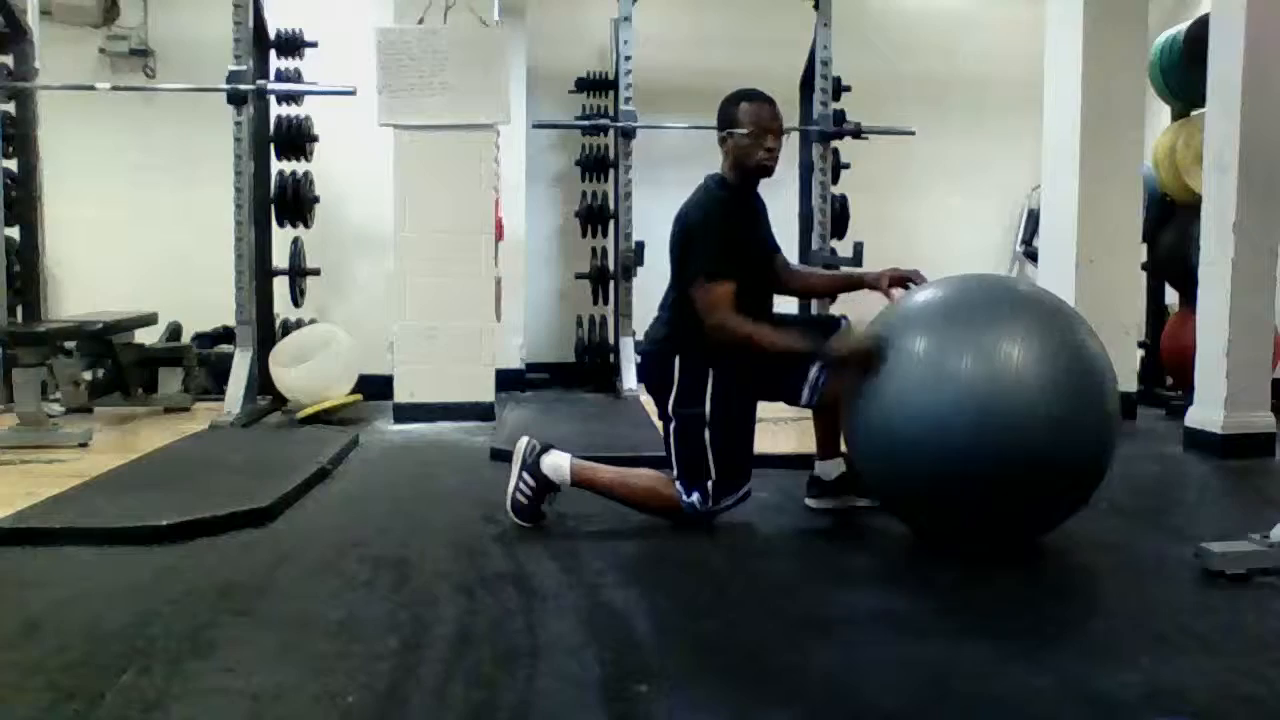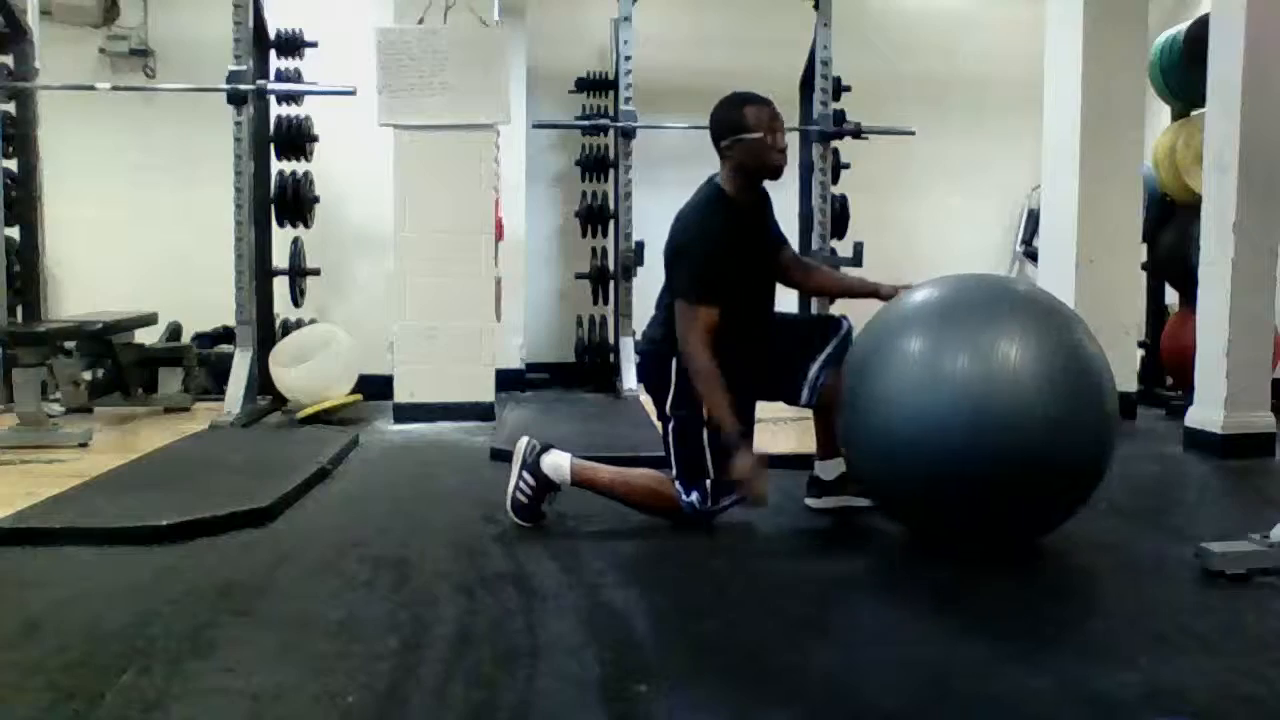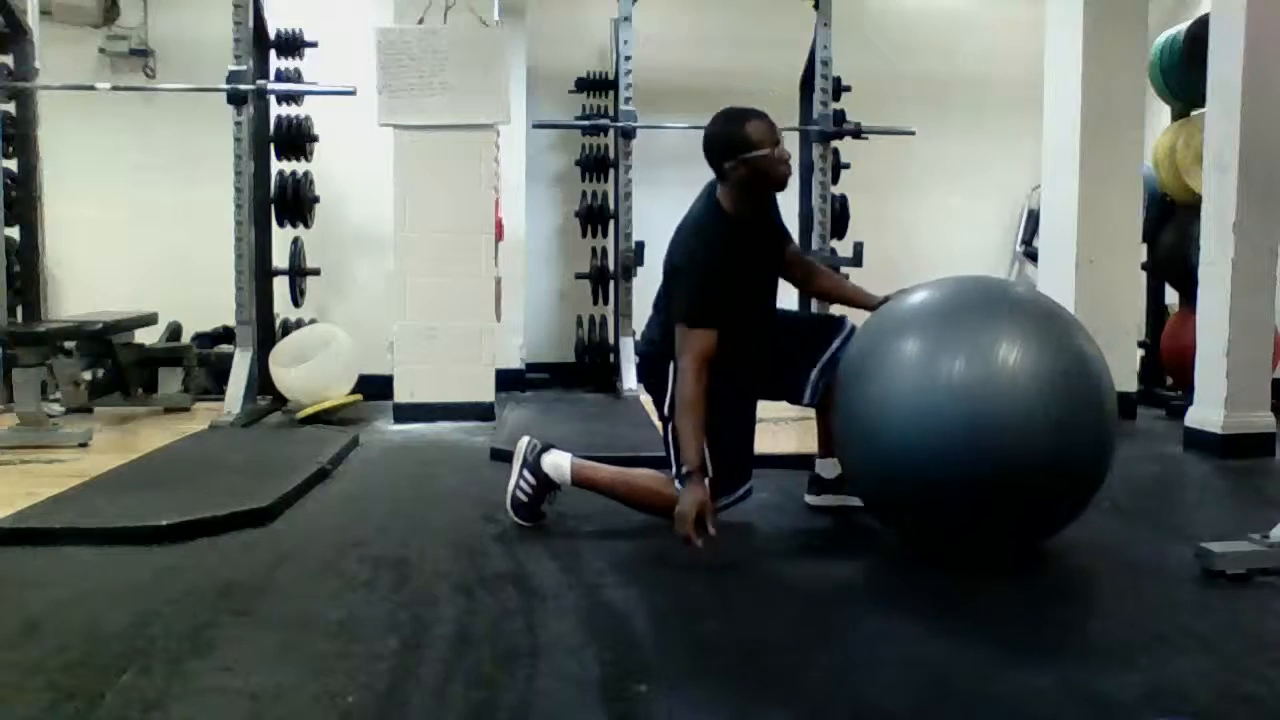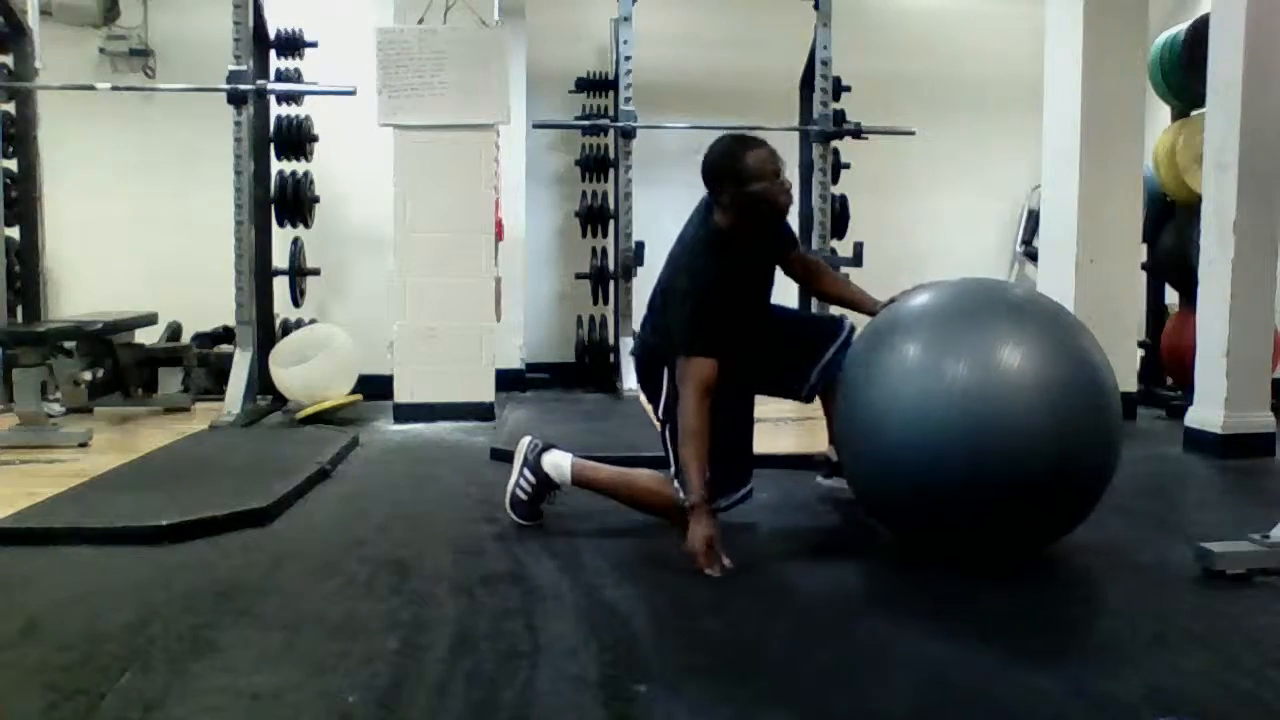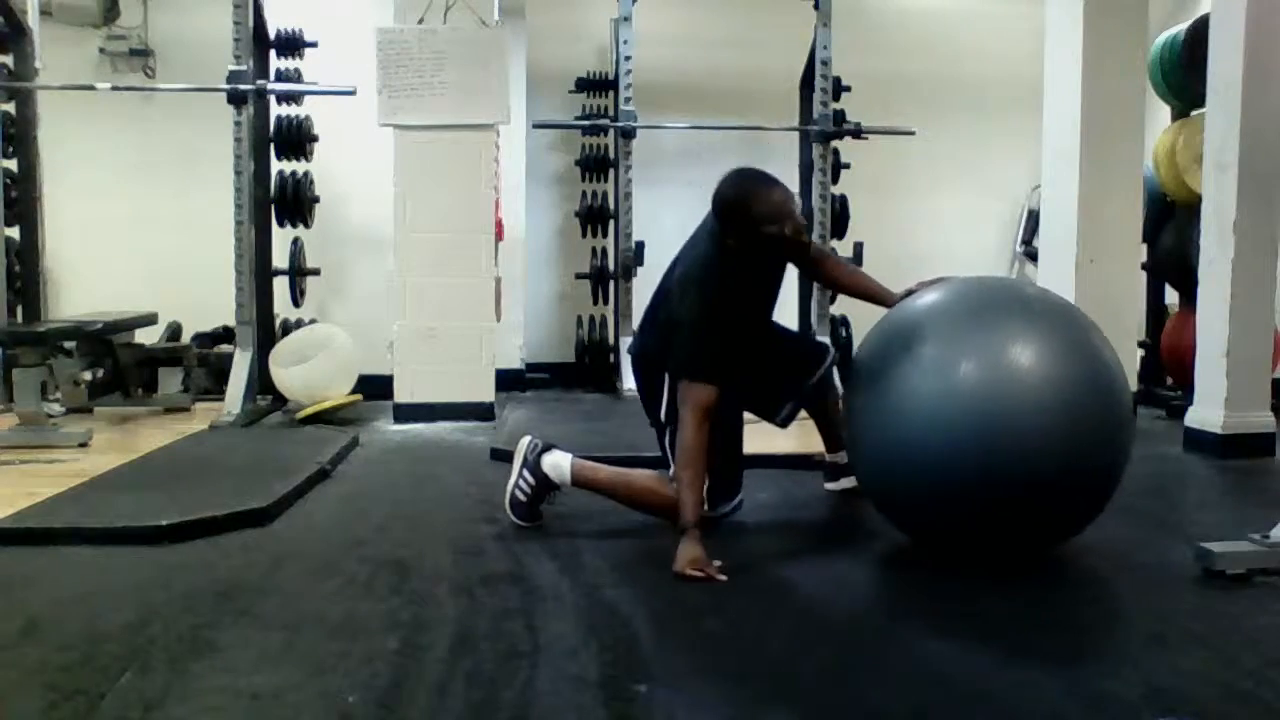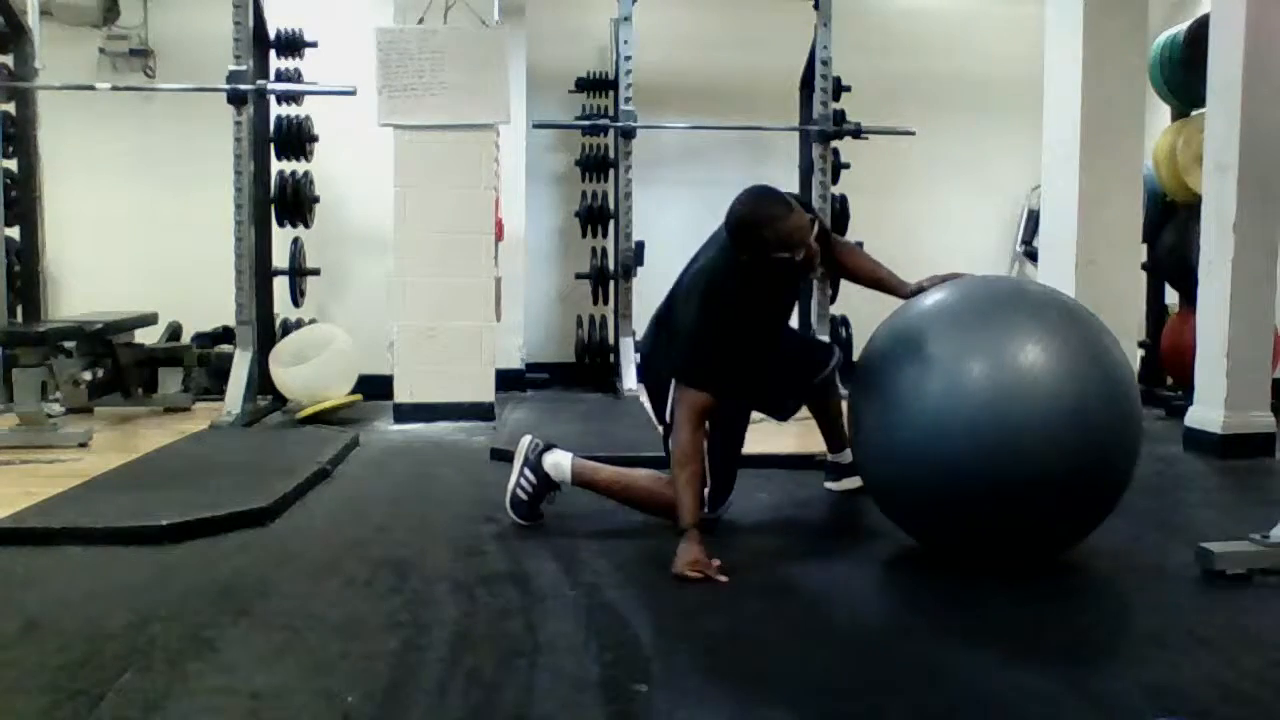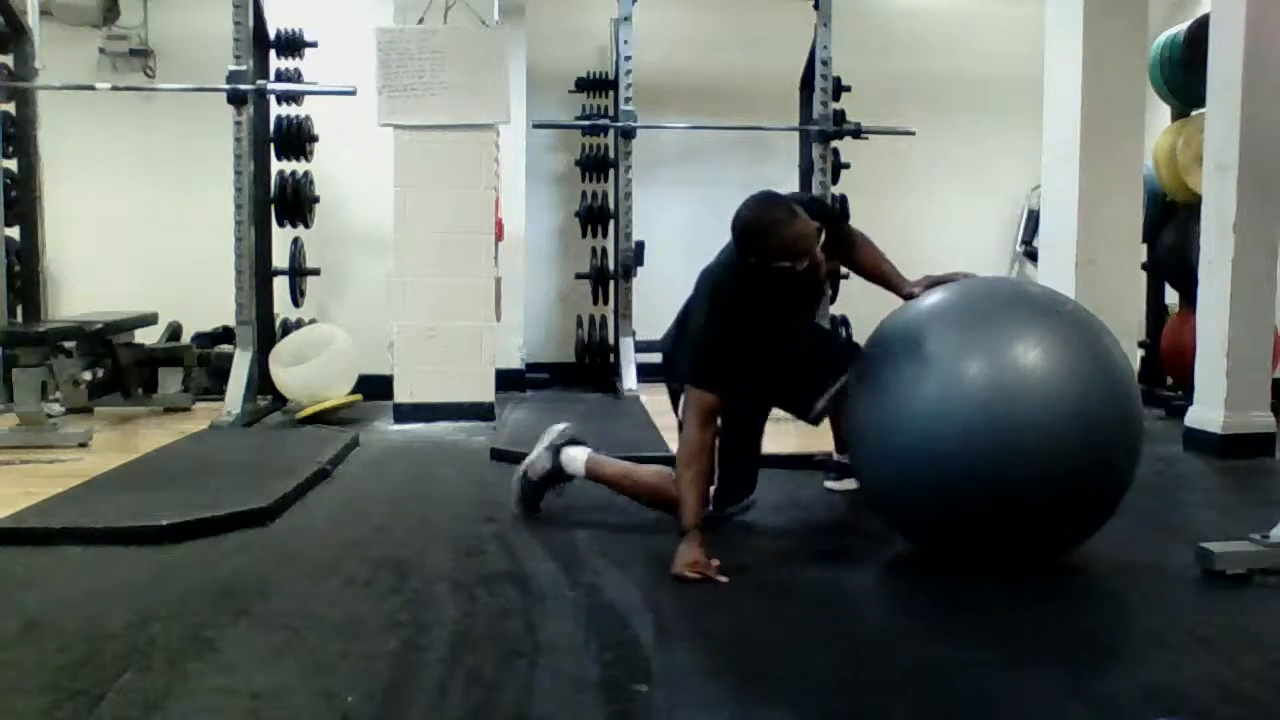
dt=0.2s
person 1, frame 1
left shoulder: (747, 199)
right shoulder: (709, 214)
left elbow: (782, 276)
right elbow: (719, 322)
left wrist: (865, 279)
right wrist: (820, 347)
left hip: (731, 350)
right hip: (691, 361)
left knee: (838, 354)
right knee: (703, 501)
left ankle: (830, 477)
right ankle: (553, 466)
person 1, frame 2
left shoulder: (752, 198)
right shoulder: (704, 229)
left elbow: (792, 269)
right elbow: (693, 346)
left wrist: (875, 289)
right wrist: (736, 446)
right hip: (684, 363)
left knee: (838, 342)
right knee: (702, 500)
left ankle: (828, 479)
right ankle: (552, 466)
person 1, frame 3
left shoulder: (756, 203)
right shoulder: (702, 248)
left elbow: (799, 268)
right elbow: (691, 365)
left wrist: (876, 303)
right wrist: (694, 477)
right hip: (682, 359)
left knee: (839, 343)
right knee: (711, 496)
left ankle: (828, 478)
right ankle: (551, 465)
person 1, frame 4
left shoulder: (758, 215)
right shoulder: (699, 271)
left elbow: (804, 267)
right elbow: (695, 392)
left wrist: (878, 308)
right wrist: (699, 511)
right hip: (678, 361)
left knee: (837, 341)
right knee: (718, 494)
right ankle: (551, 463)
person 1, frame 5
left shoulder: (767, 224)
right shoulder: (705, 292)
left elbow: (816, 258)
right elbow: (694, 415)
left wrist: (895, 300)
right wrist: (690, 534)
right hip: (672, 366)
left knee: (815, 360)
right knee: (715, 499)
left ankle: (841, 463)
right ankle: (551, 465)
person 1, frame 6
left shoulder: (791, 228)
right shoulder: (712, 299)
left elbow: (835, 250)
right elbow: (690, 419)
left wrist: (906, 290)
right wrist: (689, 537)
right hip: (684, 367)
left knee: (823, 362)
right knee: (707, 500)
left ankle: (842, 463)
right ankle: (554, 464)
person 1, frame 7
left shoulder: (809, 218)
right shoulder: (723, 301)
left elbow: (850, 242)
right elbow: (700, 420)
left wrist: (904, 287)
right wrist: (691, 538)
right hip: (709, 369)
right knee: (720, 500)
left ankle: (849, 465)
right ankle: (570, 458)
